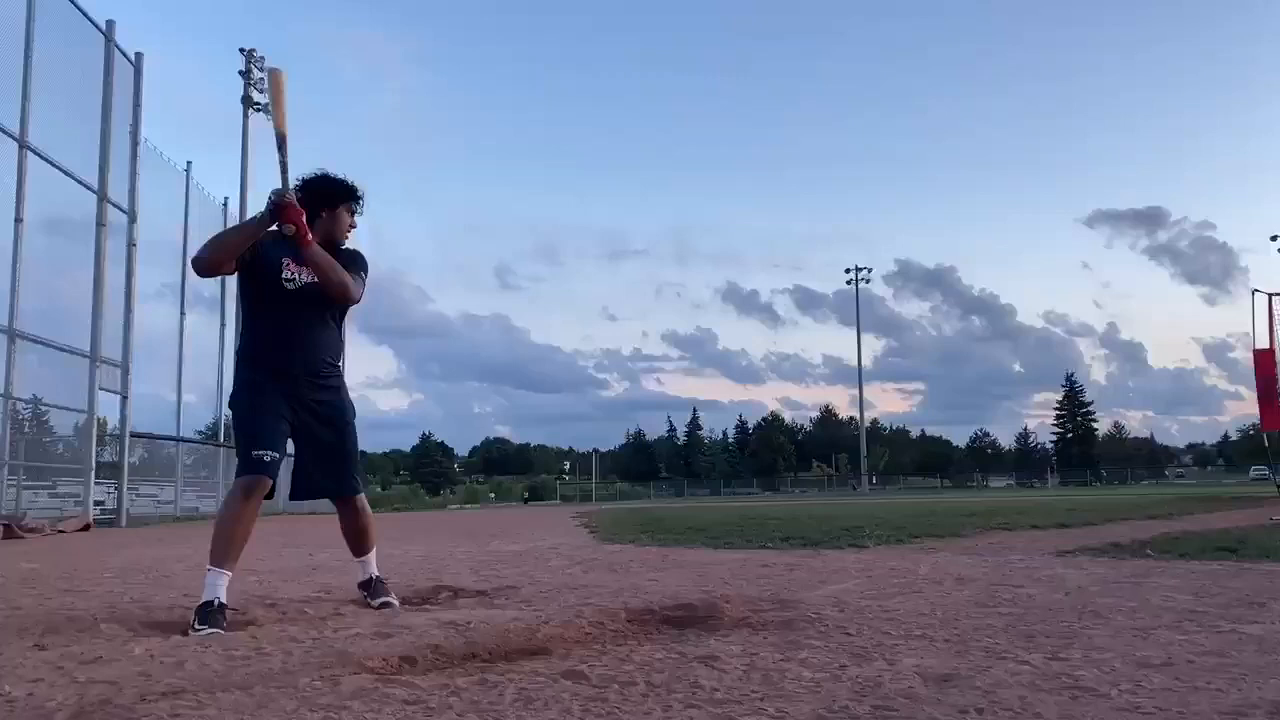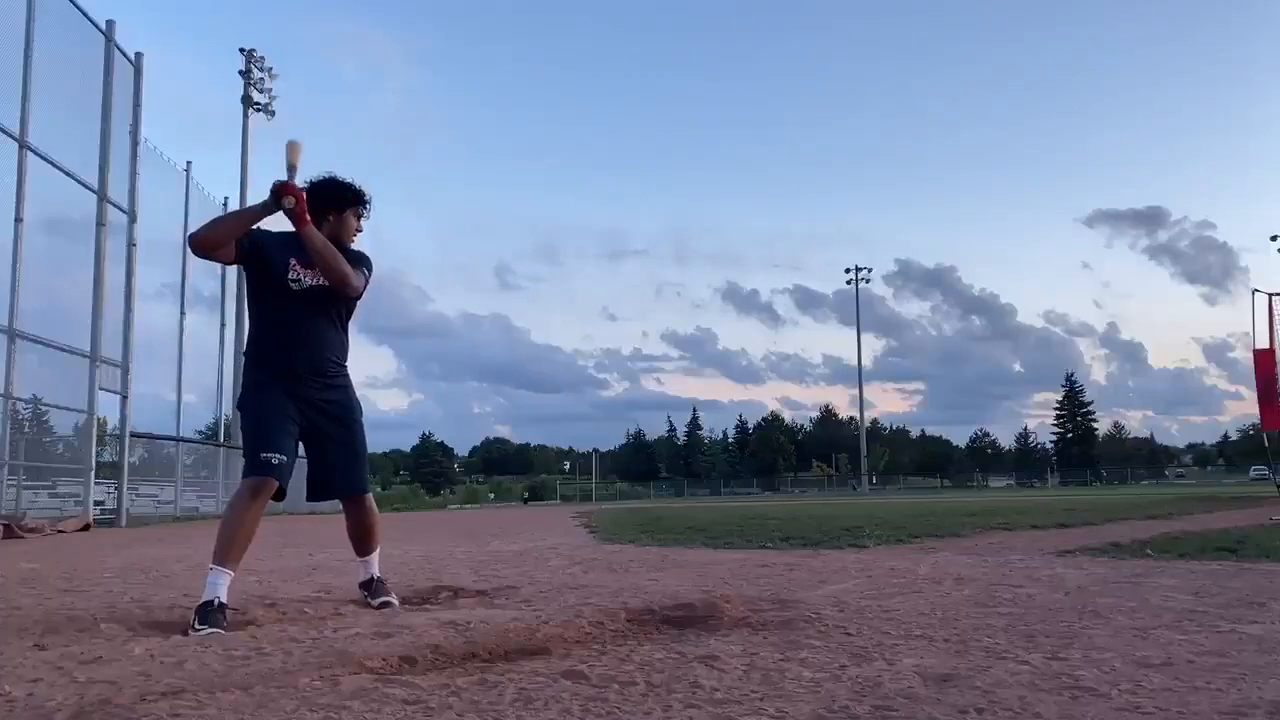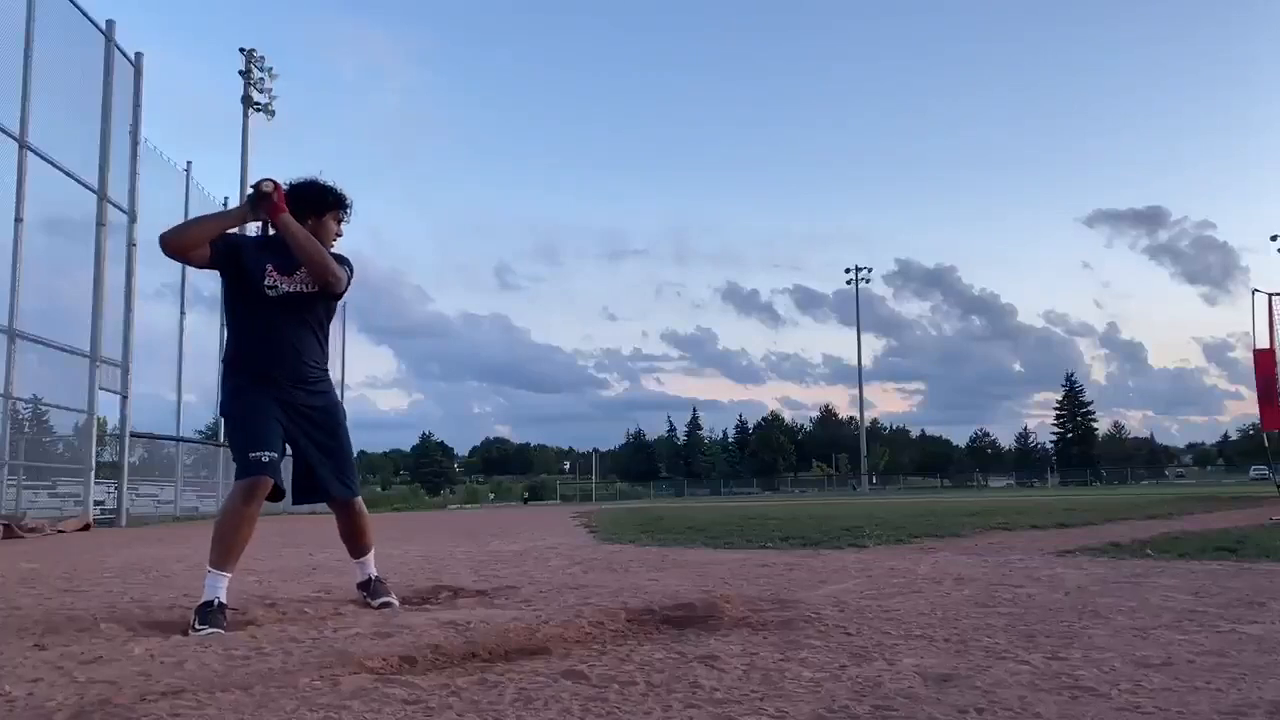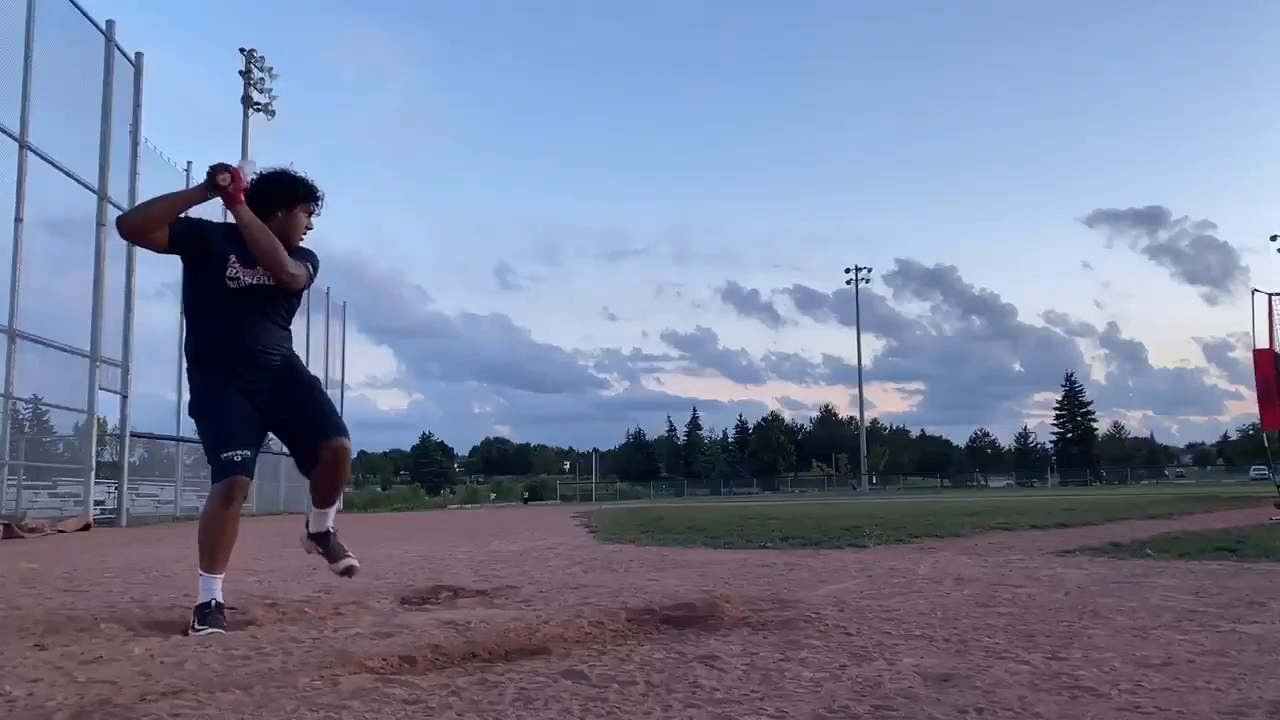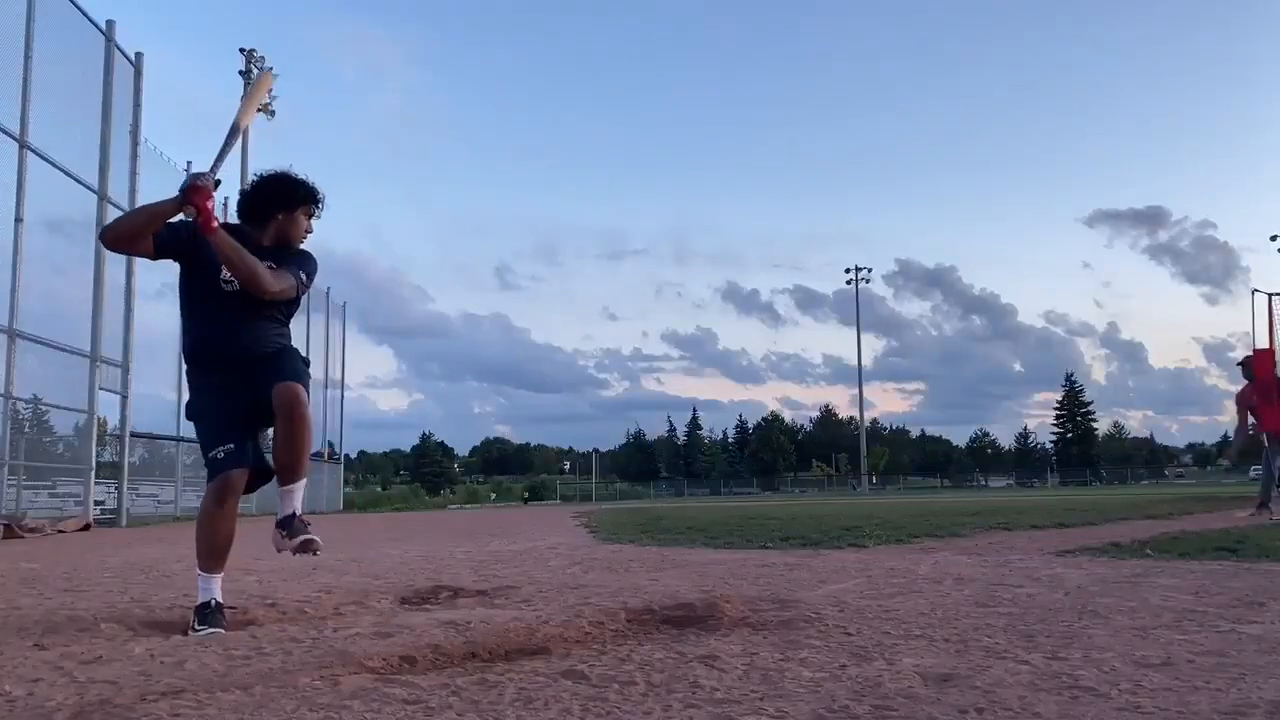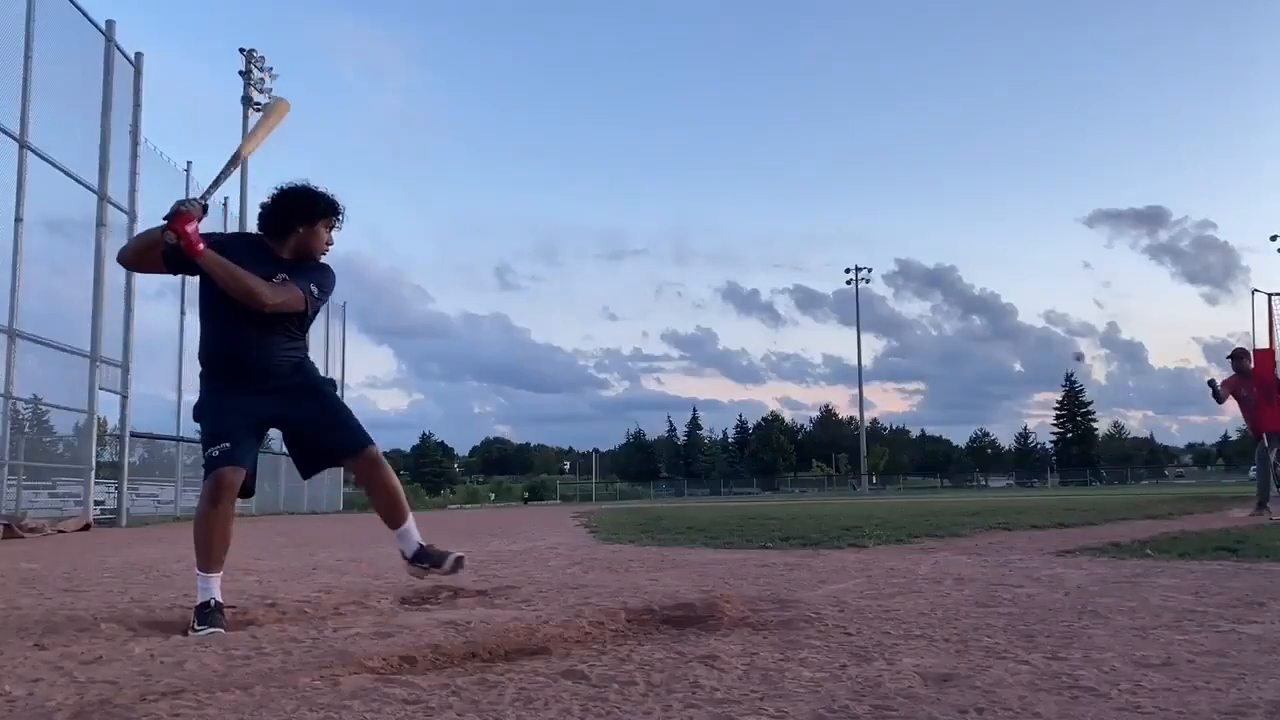
dt=0.3s
person 1, frame 1
left shoulder: (351, 260)
right shoulder: (262, 247)
left elbow: (347, 293)
right elbow: (204, 263)
left wrist: (303, 238)
right wrist: (265, 220)
left hip: (324, 389)
right hip: (263, 384)
left knee: (348, 490)
right knee: (253, 481)
left ankle: (370, 577)
right ankle: (212, 598)
person 1, frame 2
left shoulder: (356, 261)
right shoulder: (268, 246)
left elbow: (348, 285)
right elbow: (200, 242)
left wrist: (303, 223)
right wrist: (267, 207)
left hip: (331, 389)
right hip: (271, 386)
left knee: (356, 490)
right knee: (260, 481)
left ankle: (370, 577)
right ankle: (214, 597)
person 1, frame 3
left shoulder: (337, 266)
right shoulder: (244, 251)
left elbow: (328, 276)
right elbow: (173, 244)
left wrist: (279, 214)
right wrist: (245, 212)
left hip: (313, 392)
right hip: (252, 390)
left knee: (346, 494)
right knee: (256, 481)
left ankle: (367, 578)
right ankle: (212, 599)
person 1, frame 4
left shoulder: (301, 260)
right shoulder: (206, 237)
left elbow: (284, 273)
right elbow: (130, 226)
left wrist: (237, 203)
right wrist: (202, 191)
left hip: (281, 374)
right hip: (220, 383)
left knee: (336, 447)
right knee: (233, 482)
left ankle: (320, 530)
right ankle: (209, 599)
person 1, frame 5
left shoulder: (301, 263)
right shoulder: (195, 237)
left elbow: (264, 287)
right elbow: (112, 238)
left wrist: (209, 226)
right wrist: (171, 205)
left hip: (270, 363)
right hip: (214, 378)
left knee: (292, 395)
right knee: (229, 478)
left ankle: (290, 518)
right ankle: (208, 600)
person 1, frame 6
left shoulder: (318, 275)
right shoulder: (225, 245)
left elbow: (266, 299)
right elbow: (130, 258)
left wrist: (196, 248)
right wrist: (172, 228)
left hip: (295, 382)
right hip: (230, 389)
left knee: (367, 458)
right knee: (223, 480)
left ankle: (413, 549)
right ankle: (208, 600)
